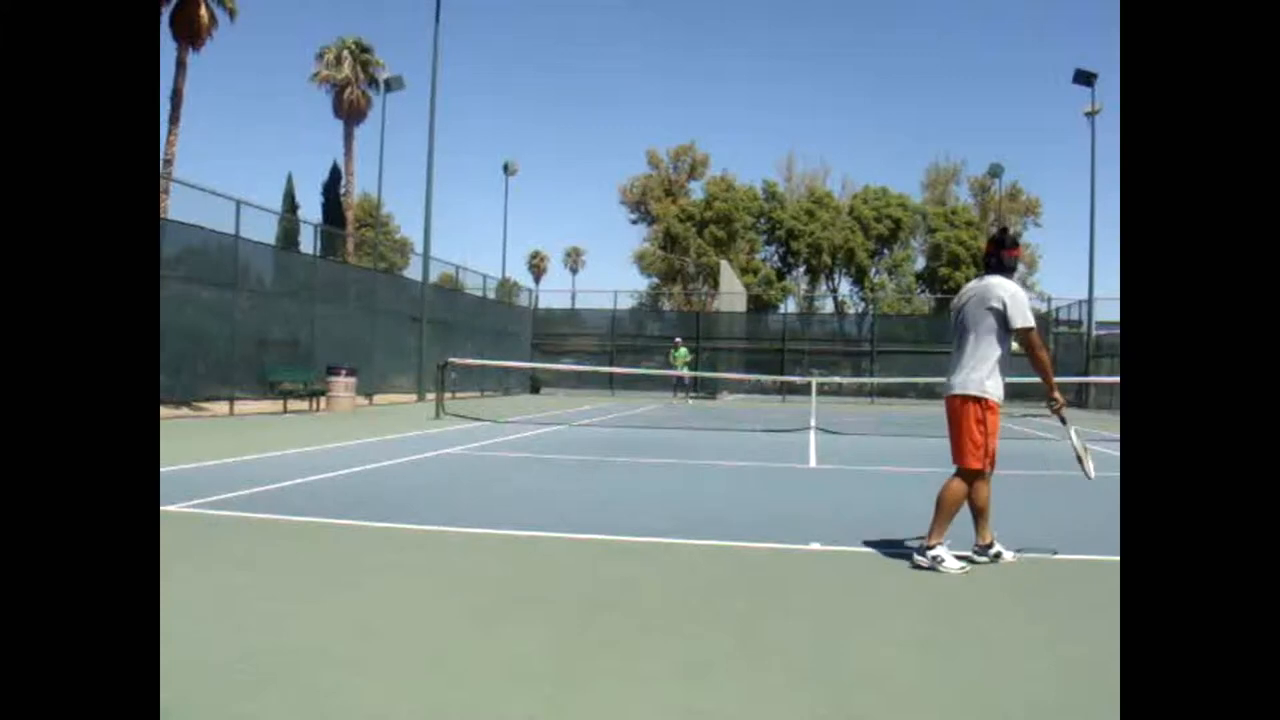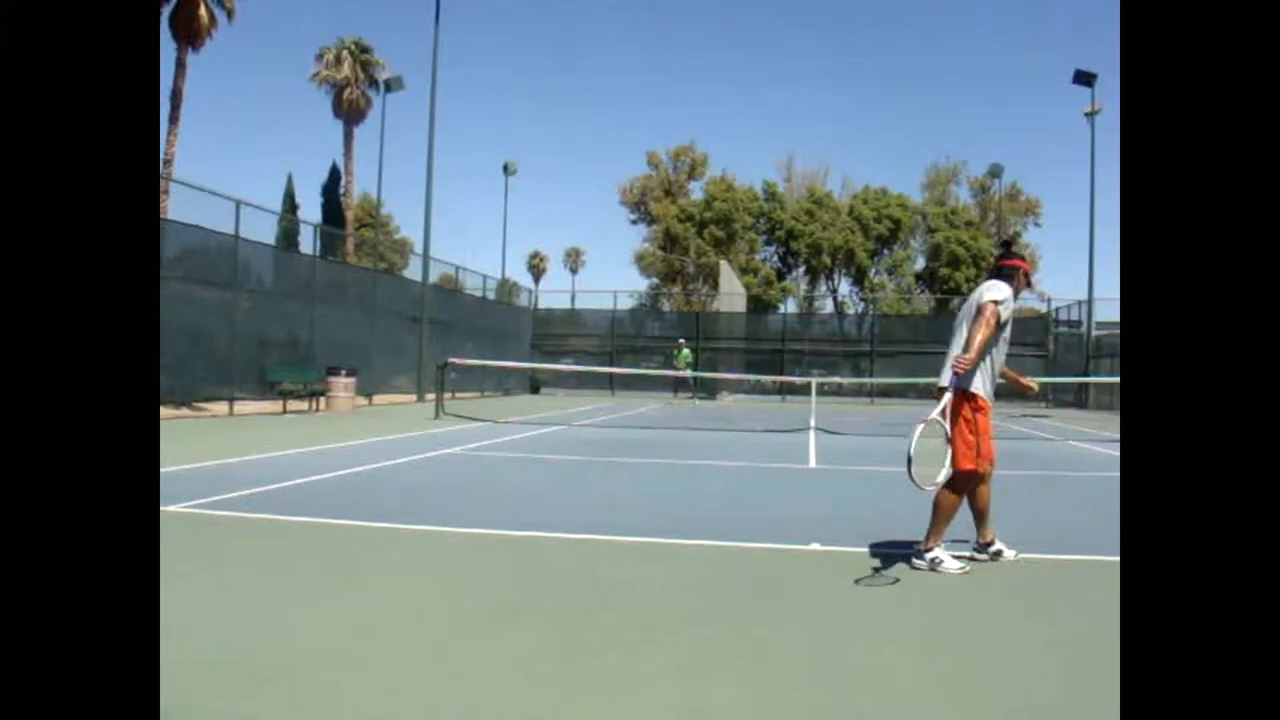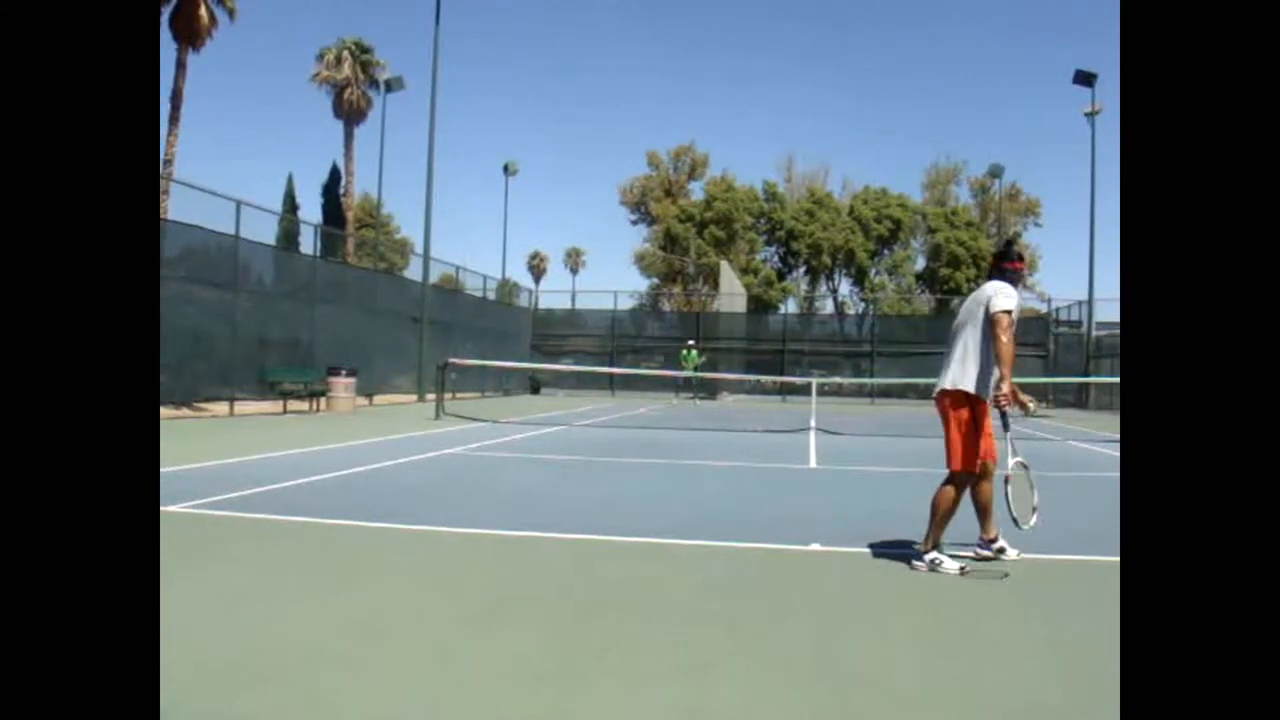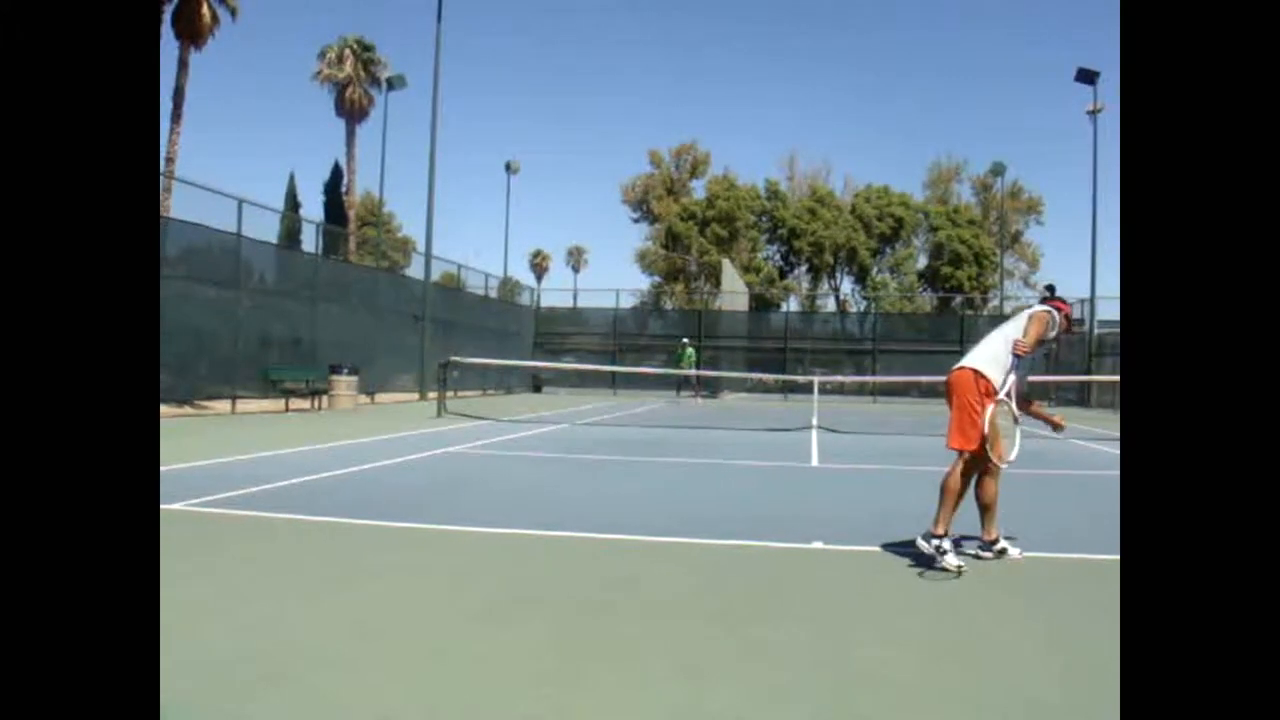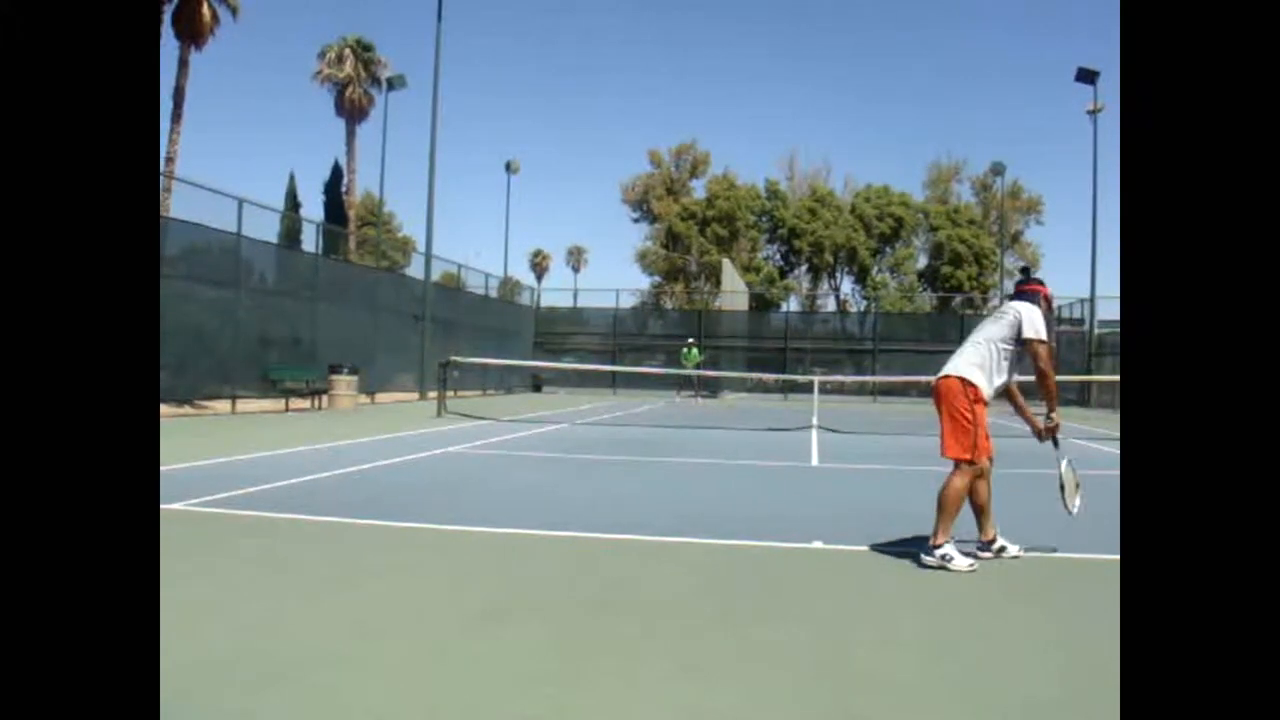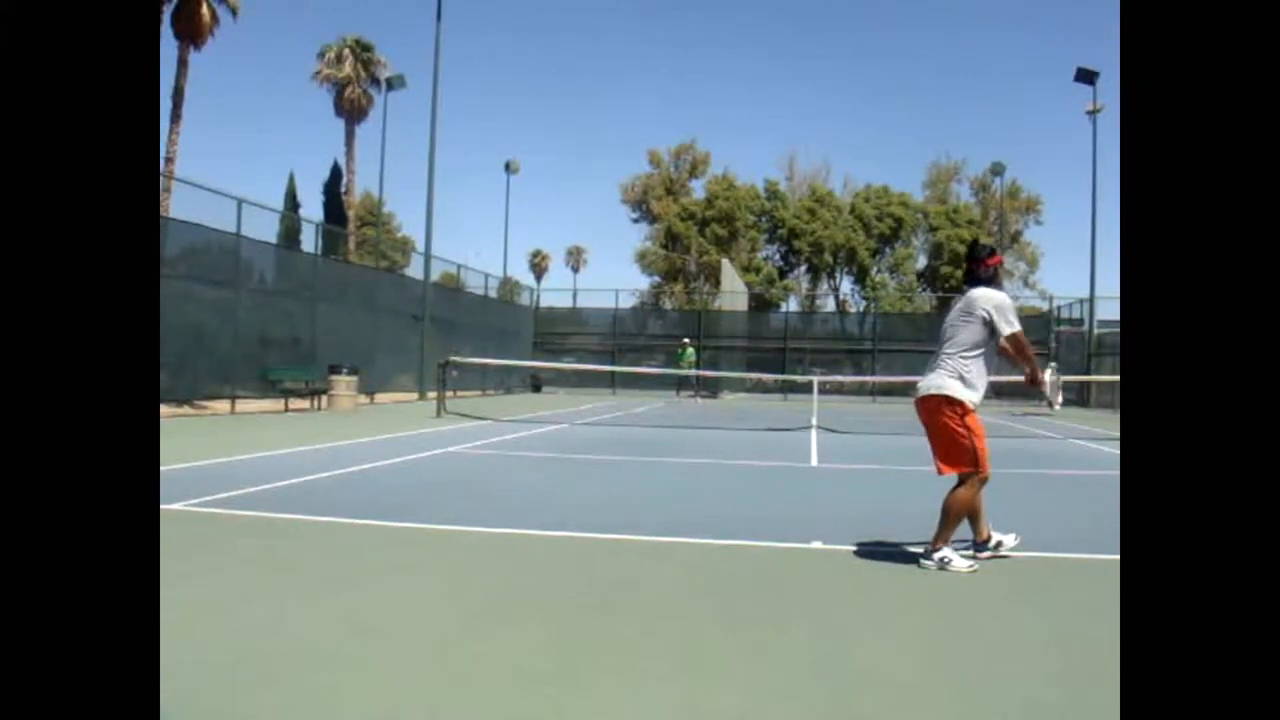
dt=0.7s
person 1, frame 1
left shoulder: (968, 290)
right shoulder: (1010, 292)
right elbow: (1033, 347)
right wrist: (1052, 389)
left hip: (960, 388)
right hip: (978, 392)
left knee: (982, 470)
right knee: (969, 470)
left ankle: (985, 543)
right ankle: (931, 546)
person 1, frame 2
left shoulder: (987, 292)
right shoulder: (1000, 290)
right elbow: (987, 320)
left wrist: (1018, 380)
right wrist: (971, 353)
left hip: (971, 392)
right hip: (967, 391)
left knee: (982, 469)
right knee: (966, 471)
left ankle: (986, 542)
right ankle: (929, 549)
person 1, frame 3
left shoulder: (979, 296)
right shoulder: (1004, 292)
right elbow: (1003, 333)
left wrist: (1016, 396)
right wrist: (1006, 384)
left hip: (969, 393)
right hip: (963, 393)
left knee: (986, 466)
right knee: (962, 473)
left ankle: (989, 539)
right ankle: (927, 551)
person 1, frame 4
left shoulder: (1026, 328)
right shoulder: (1049, 313)
left elbow: (1018, 397)
right elbow: (1039, 321)
left wrist: (1048, 418)
right wrist: (1030, 340)
left hip: (982, 384)
right hip: (974, 378)
left knee: (991, 462)
right knee: (972, 458)
left ankle: (990, 539)
right ankle: (937, 535)
person 1, frame 5
left shoulder: (1007, 316)
right shoulder: (1029, 311)
left elbow: (1009, 383)
right elbow: (1043, 364)
left wrist: (1033, 422)
right wrist: (1053, 411)
left hip: (955, 385)
right hip: (962, 386)
left knee: (982, 464)
right knee: (968, 467)
left ankle: (989, 539)
right ankle: (937, 545)
person 1, frame 6
left shoulder: (968, 301)
right shoulder: (996, 300)
left elbow: (1001, 345)
right elbow: (1022, 348)
left wrist: (1021, 361)
right wrist: (1034, 371)
left hip: (933, 395)
right hip: (949, 398)
left knee: (971, 473)
right knee: (976, 474)
left ankle: (984, 539)
right ankle: (936, 550)
